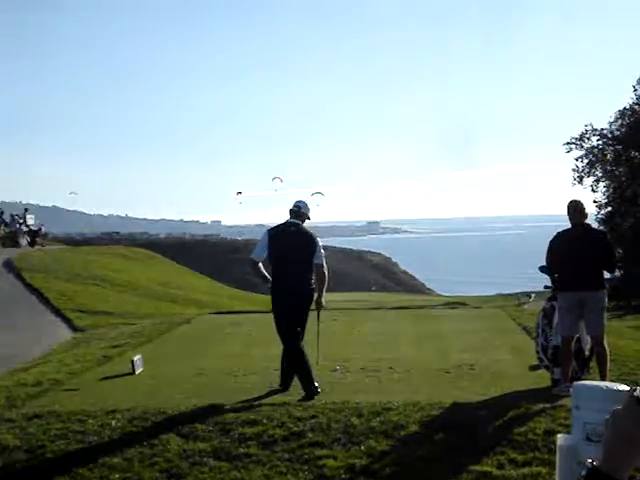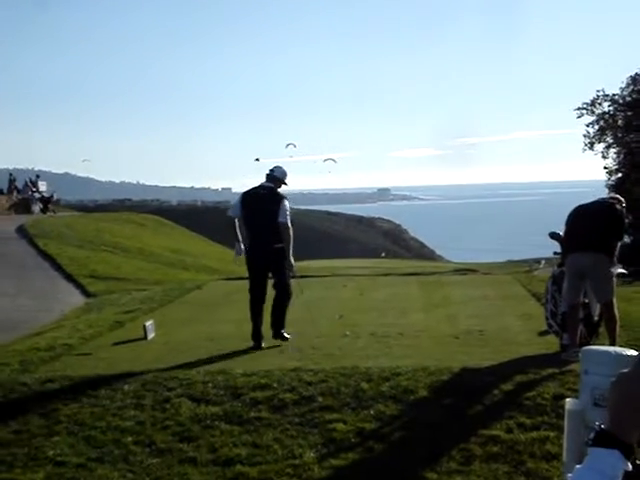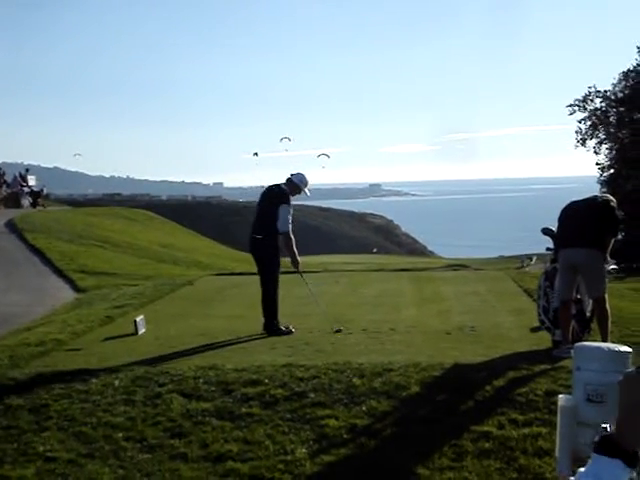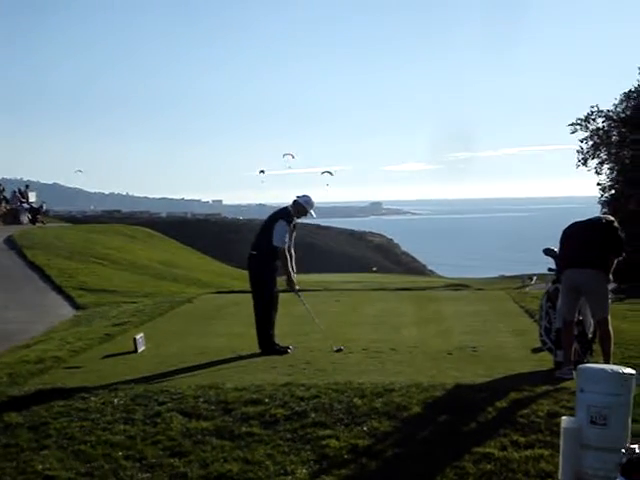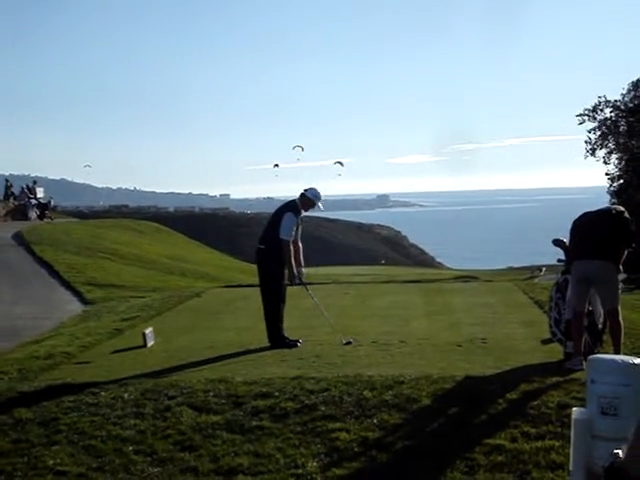
dt=1s
person 1, frame 1
left shoulder: (272, 234)
right shoulder: (312, 238)
left elbow: (255, 262)
right elbow: (321, 270)
left wrist: (268, 280)
right wrist: (320, 296)
left hip: (281, 293)
right hip: (304, 293)
left knee: (290, 339)
right knee: (295, 337)
left ankle: (310, 385)
right ankle: (285, 380)
person 1, frame 2
left shoulder: (246, 196)
right shoulder: (280, 199)
left elbow: (232, 217)
right elbow: (286, 228)
left wrist: (239, 242)
right wrist: (289, 255)
left hip: (254, 251)
right hip: (276, 250)
left knee: (257, 295)
right knee: (283, 289)
left ankle: (257, 338)
right ankle: (277, 328)
person 1, frame 3
left shoulder: (270, 190)
right shoulder: (284, 202)
right elbow: (286, 234)
right wrist: (294, 257)
left hip: (257, 241)
right hip: (267, 243)
left knee: (268, 283)
right knee: (271, 285)
left ankle: (270, 322)
right ankle: (272, 325)
person 1, frame 4
left shoulder: (290, 219)
right shoulder: (283, 220)
left elbow: (289, 250)
right elbow: (282, 252)
left wrist: (293, 274)
right wrist: (289, 277)
left hip: (265, 262)
right hip: (261, 262)
left knee: (269, 303)
right knee: (266, 305)
left ankle: (268, 342)
right ankle: (267, 345)
person 1, frame 5
left shoulder: (296, 212)
right shoulder: (290, 213)
left elbow: (296, 243)
right elbow: (286, 245)
left wrist: (300, 267)
right wrist: (291, 271)
left hip: (273, 256)
right hip: (269, 256)
left knee: (277, 298)
right knee: (274, 299)
left ankle: (278, 336)
right ankle: (277, 338)
person 2, frame 1
left shoulder: (559, 239)
right shoulder: (600, 237)
left elbow: (551, 267)
right elbow: (611, 266)
left hip: (567, 292)
right hip: (594, 291)
left knee: (566, 339)
right knee: (598, 339)
left ankle: (565, 383)
right ankle: (604, 383)
person 2, frame 2
left shoulder: (578, 210)
right shoulder: (615, 209)
right elbow: (616, 237)
right wrist: (612, 258)
left hip: (572, 257)
right hip: (598, 257)
left knee: (573, 305)
right knee: (608, 304)
left ankle: (573, 348)
right ankle: (613, 348)
person 2, frame 3
left shoulder: (570, 207)
right shoulder: (607, 204)
left elbow: (559, 232)
right elbow: (612, 231)
right wrist: (605, 254)
left hip: (565, 252)
right hip: (590, 252)
left knee: (565, 300)
right knee: (600, 300)
left ankle: (566, 345)
person 2, frame 4
left shoulder: (571, 228)
right shoulder: (608, 224)
left elbow: (561, 255)
right elbow: (616, 251)
right wrist: (607, 274)
left hip: (569, 274)
right hip: (594, 274)
left knee: (567, 322)
right knee: (603, 322)
left ankle: (567, 366)
person 2, frame 5
left shoulder: (581, 219)
right shoulder: (620, 215)
left elbow: (571, 245)
right elbow: (625, 244)
right wrist: (617, 265)
left hip: (579, 265)
right hip: (604, 265)
left knee: (578, 313)
right knee: (613, 313)
left ankle: (577, 357)
